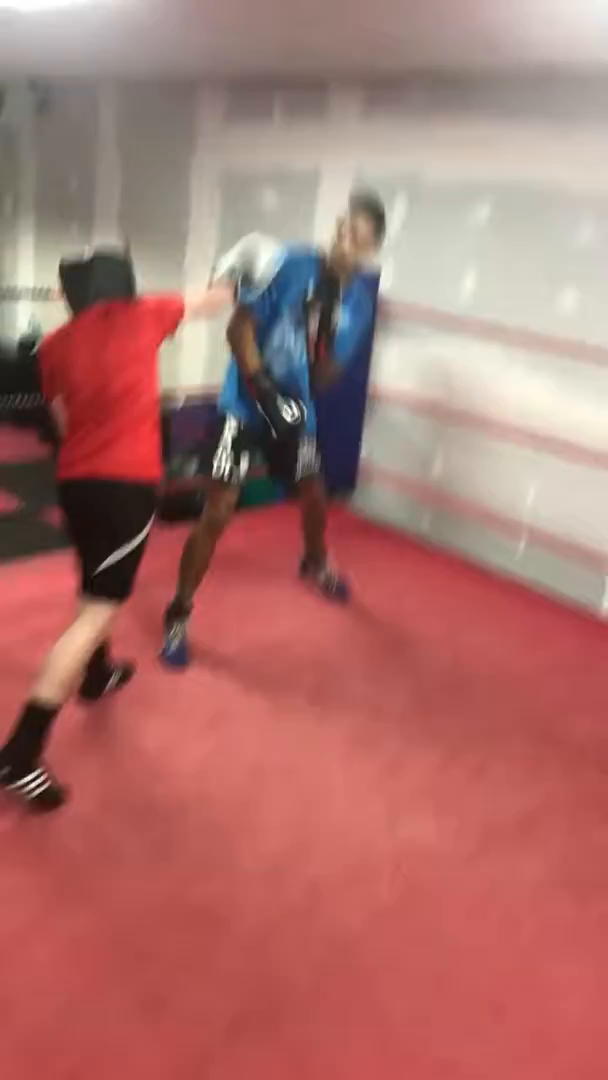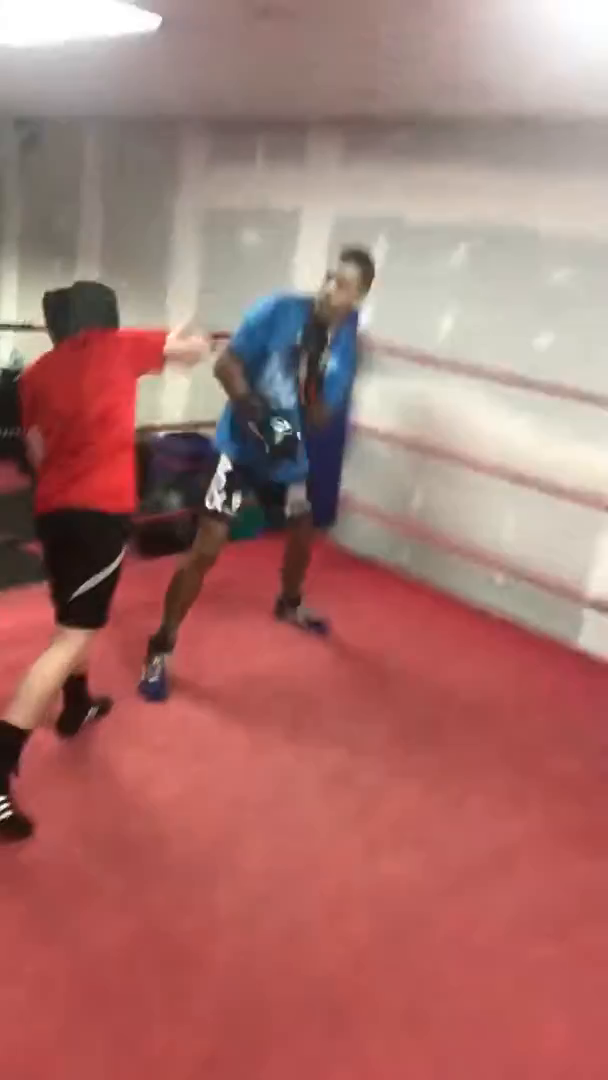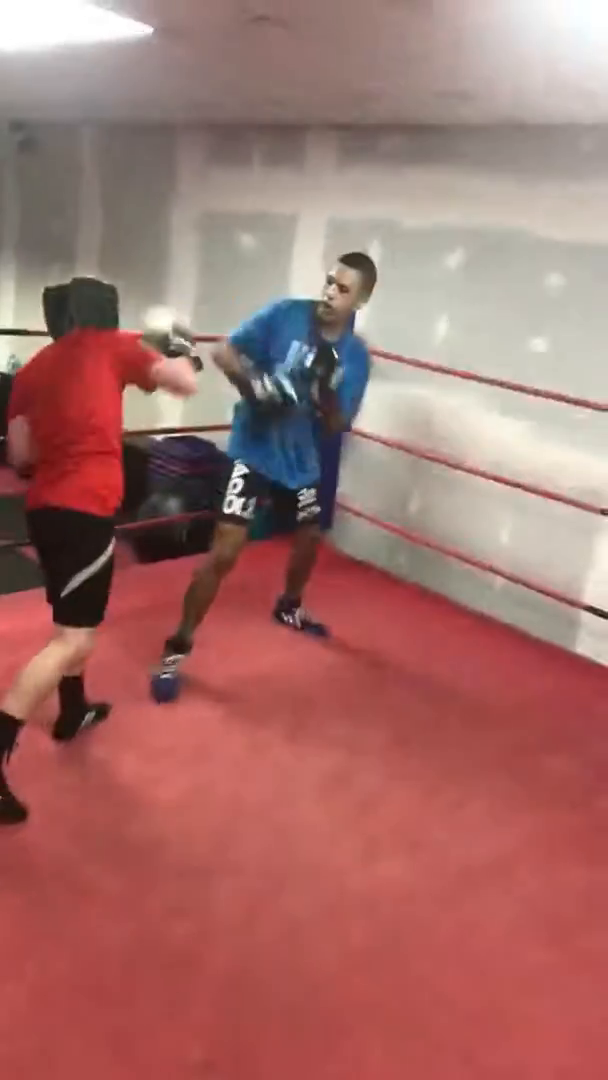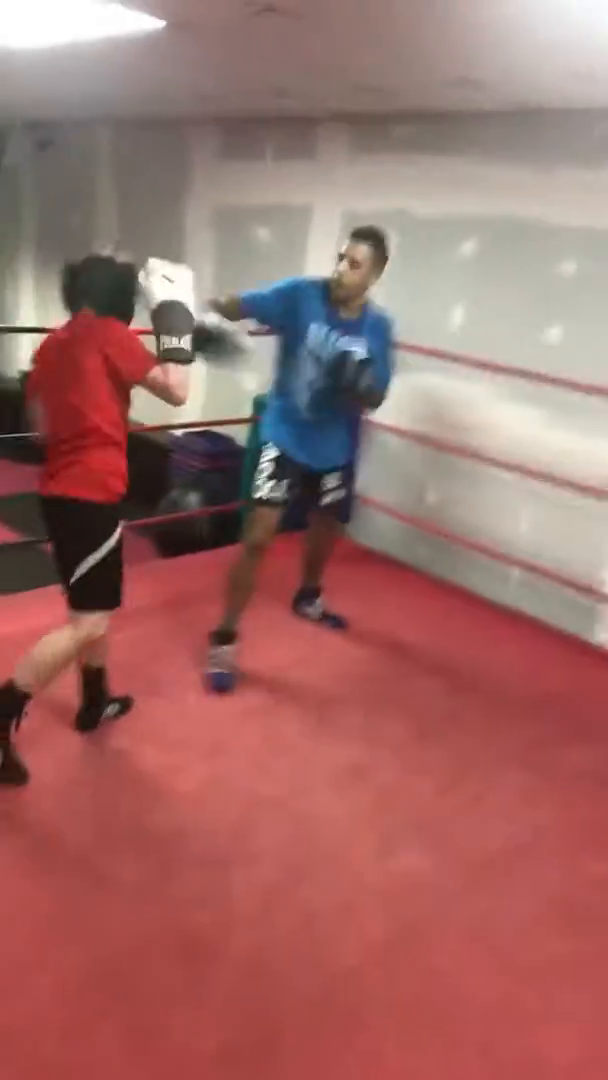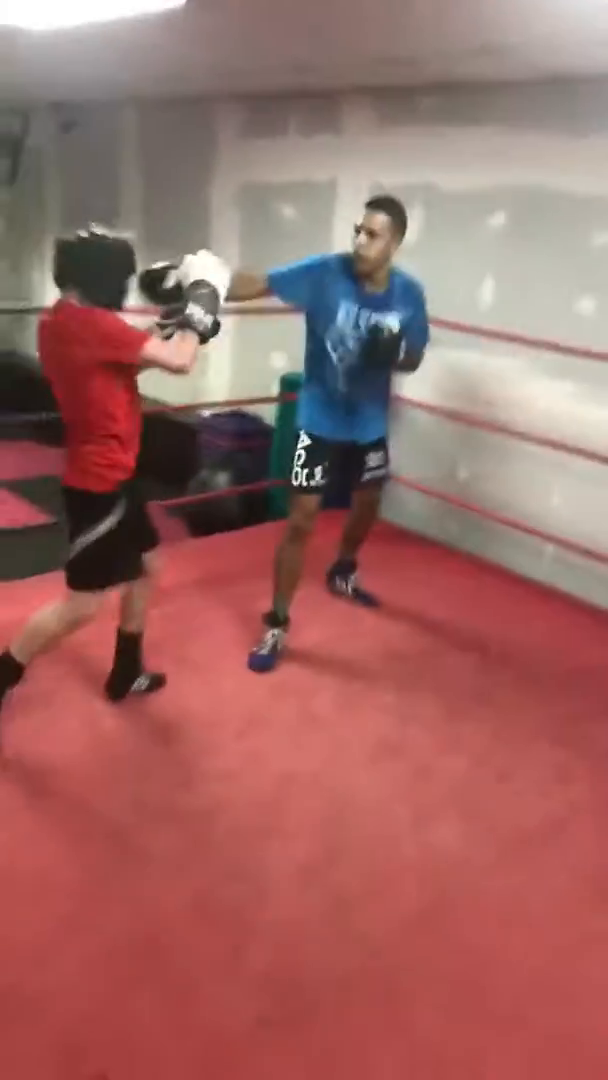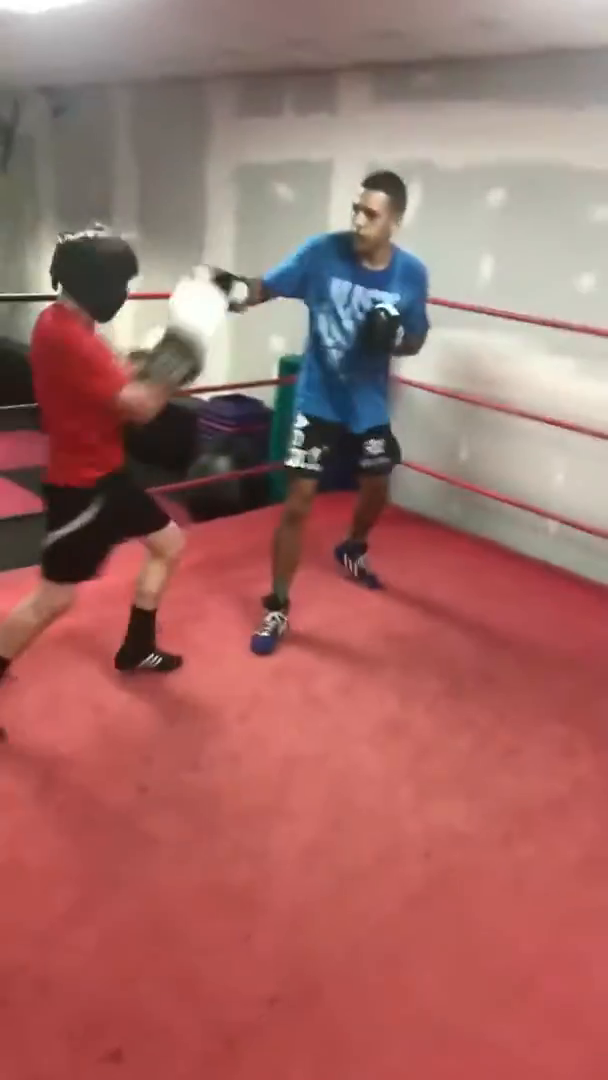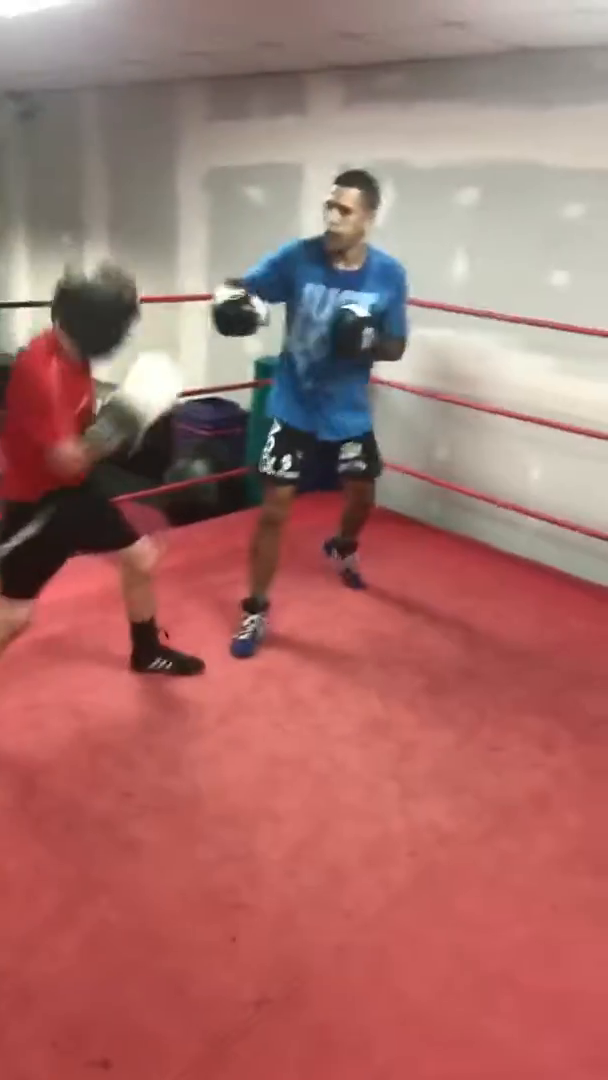
dt=0.1s
person 1, frame 1
left shoulder: (56, 344)
right shoulder: (138, 315)
left elbow: (65, 418)
right elbow: (213, 299)
left hip: (76, 480)
right hip: (126, 481)
left knee: (99, 590)
right knee: (96, 610)
left ankle: (96, 672)
person 1, frame 2
right shoulder: (117, 346)
right elbow: (191, 348)
right wrist: (202, 340)
left hip: (53, 510)
right hip: (102, 510)
left knee: (77, 616)
right knee: (72, 638)
left ankle: (75, 706)
person 1, frame 3
right shoulder: (108, 347)
right elbow: (184, 383)
right wrist: (173, 350)
left hip: (48, 510)
right hip: (86, 512)
left knee: (82, 624)
right knee: (73, 641)
left ankle: (73, 711)
person 1, frame 4
left shoulder: (50, 348)
right shoulder: (108, 336)
left elbow: (44, 423)
right elbow: (175, 391)
right wrist: (176, 319)
left hip: (62, 490)
right hip: (91, 496)
left knee: (93, 607)
right knee: (88, 625)
left ankle: (94, 701)
person 1, frame 5
left shoulder: (56, 321)
right shoulder: (91, 325)
right elbow: (177, 359)
left wrist: (167, 323)
right wrist: (201, 300)
left hip: (107, 477)
right hip: (101, 484)
left knee: (142, 570)
right knee: (81, 603)
left ankle: (127, 673)
person 1, frame 6
left shoulder: (58, 322)
right shoulder: (70, 339)
left elbow: (112, 380)
right elbow: (140, 406)
left wrist: (160, 359)
right wrist: (183, 345)
left hip: (103, 469)
right hip: (81, 481)
left knee: (169, 544)
right knee: (56, 597)
left ankle: (138, 647)
person 1, frame 7
left shoulder: (71, 354)
right shoulder: (40, 372)
right elbow: (67, 459)
left wrist: (121, 415)
right wrist: (121, 420)
left hip: (73, 486)
left knee: (143, 560)
left ankle: (147, 651)
person 2, frame 1
left shoulder: (357, 301)
right shoulder: (292, 264)
left elbow: (327, 373)
right elbow: (239, 325)
left wrist: (324, 319)
right wrist: (264, 389)
left hip: (295, 412)
right hip: (247, 406)
left knee: (314, 497)
right knee: (217, 514)
left ankle: (316, 564)
right ankle: (177, 616)
person 2, frame 2
left shoulder: (345, 348)
right shoulder: (280, 311)
left elbow: (319, 419)
right elbow: (227, 364)
left wrist: (313, 366)
right wrist: (255, 413)
left hip: (287, 457)
right hip: (241, 446)
left knee: (302, 537)
right knee: (206, 550)
left ankle: (290, 604)
right ankle: (161, 648)
person 2, frame 3
left shoulder: (356, 354)
right shoulder: (285, 316)
left elbow: (339, 424)
right elbow: (225, 353)
left wrist: (325, 394)
right wrist: (253, 385)
left hip: (302, 463)
right hip: (254, 454)
left knee: (310, 543)
right knee: (223, 554)
left ankle: (289, 607)
right ankle: (176, 652)
person 2, frame 4
left shoulder: (378, 327)
right shoulder: (300, 294)
left elbow: (373, 400)
right elbow: (234, 307)
left wrist: (362, 382)
right wrist: (208, 308)
left hip: (332, 445)
right hip: (285, 435)
left knee: (326, 529)
right knee: (258, 536)
left ankle: (308, 597)
right ankle: (224, 640)
person 2, frame 5
left shoulder: (409, 294)
right shoulder: (323, 272)
left elbow: (415, 357)
right elbow: (258, 286)
left wrist: (399, 353)
left hip: (370, 421)
right hip: (321, 419)
left knee: (367, 505)
right knee: (302, 521)
left ankle: (342, 573)
right ankle: (277, 624)
person 2, frame 6
left shoulder: (411, 274)
right shoulder: (322, 253)
left elbow: (416, 342)
right elbow: (264, 289)
left wrist: (394, 336)
right wrist: (236, 288)
left hip: (369, 406)
right hip: (318, 402)
left knee: (376, 492)
right knee: (297, 505)
left ankle: (352, 551)
right ankle: (276, 608)
person 2, frame 7
left shoulder: (389, 275)
right shoulder: (297, 258)
left elbow: (395, 348)
right elbow: (245, 291)
left wrist: (371, 341)
right wrist: (231, 301)
left hip: (350, 412)
right hip: (294, 408)
left knee: (362, 499)
right knee: (275, 511)
left ankle: (341, 547)
right ankle: (255, 611)
